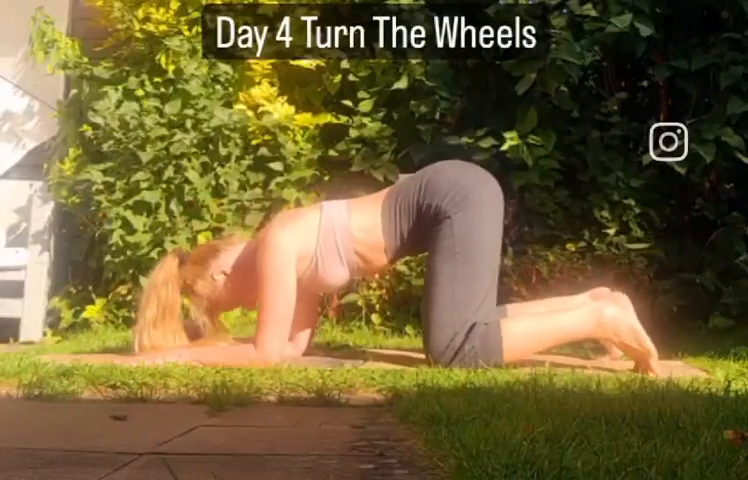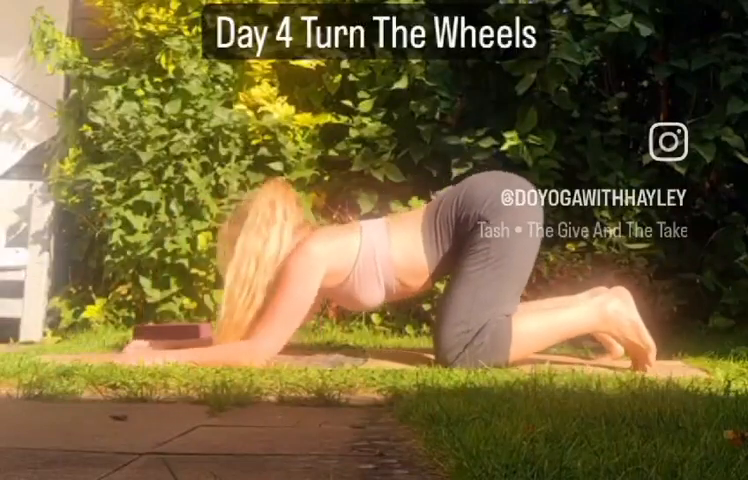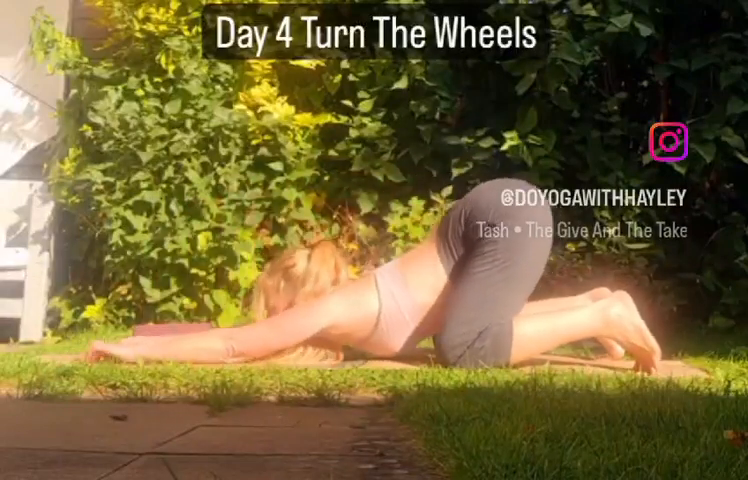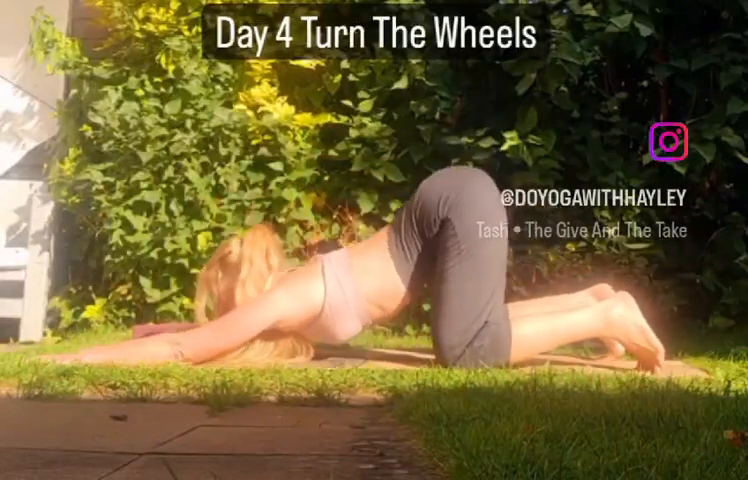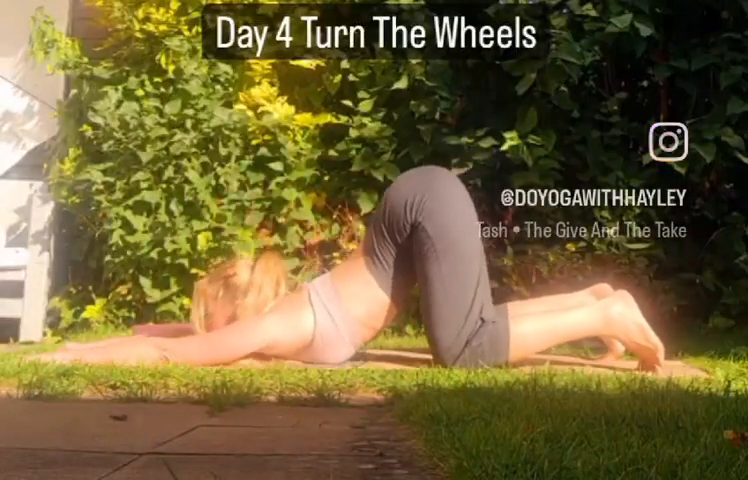
dt=1s
person 1, frame 1
left shoulder: (274, 247)
right shoulder: (293, 257)
left elbow: (266, 354)
right elbow: (292, 346)
left wrist: (184, 354)
right wrist: (210, 338)
left hip: (456, 196)
right hip: (455, 195)
left knee: (453, 347)
right knee: (465, 323)
left ankle: (601, 320)
right ankle: (590, 301)
person 1, frame 2
left shoulder: (310, 255)
right shoulder: (315, 255)
left elbow: (257, 352)
right elbow: (258, 333)
left wrist: (169, 358)
right wrist: (169, 344)
left hip: (500, 209)
right hip: (493, 207)
left knee: (462, 347)
right knee: (473, 325)
left ankle: (602, 312)
right ankle: (590, 301)
person 1, frame 3
left shoulder: (331, 311)
right shoulder: (343, 306)
left elbow: (232, 344)
right elbow: (239, 331)
left wrist: (139, 350)
right wrist: (152, 337)
left hip: (507, 214)
right hip: (498, 215)
left knee: (464, 348)
right knee: (478, 323)
left ankle: (604, 317)
right ankle: (593, 302)
person 1, frame 4
left shoulder: (282, 300)
right shoulder: (295, 298)
left elbow: (186, 349)
right elbow: (199, 333)
left wrist: (98, 356)
right wrist: (135, 337)
left hip: (457, 202)
right hip: (452, 203)
left knee: (464, 350)
right knee: (474, 327)
left ankle: (606, 317)
right ankle: (593, 298)
person 1, frame 5
left shoulder: (270, 328)
right shoulder: (275, 313)
left elbow: (169, 353)
right elbow: (199, 333)
left wrist: (86, 353)
right wrist: (134, 334)
left hip: (425, 202)
right hip: (422, 202)
left knee: (465, 351)
right knee: (474, 330)
left ankle: (603, 316)
right ankle: (593, 298)
